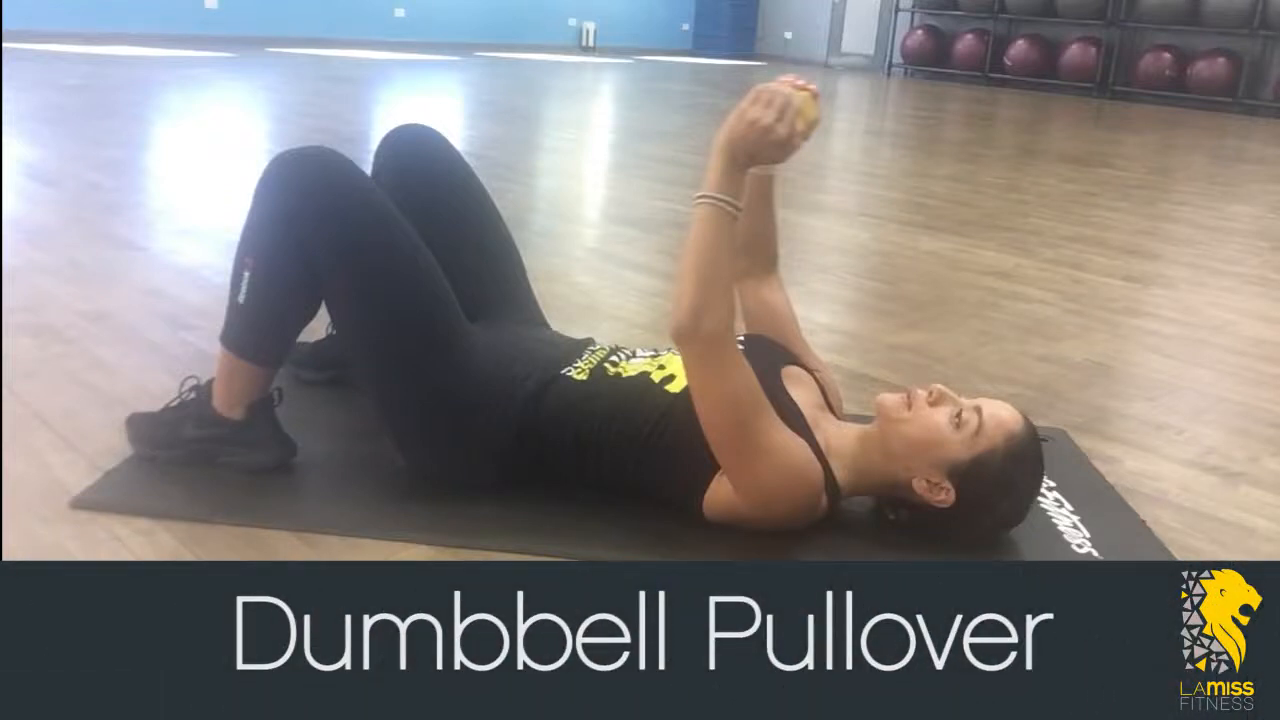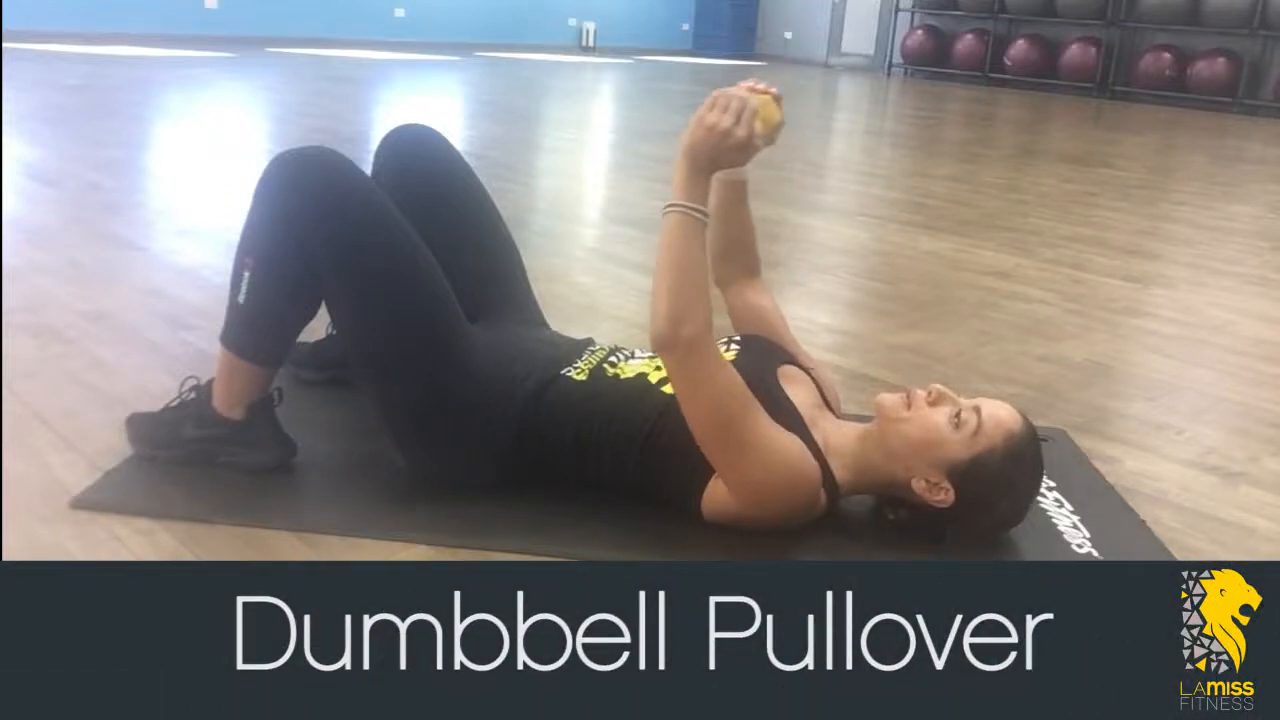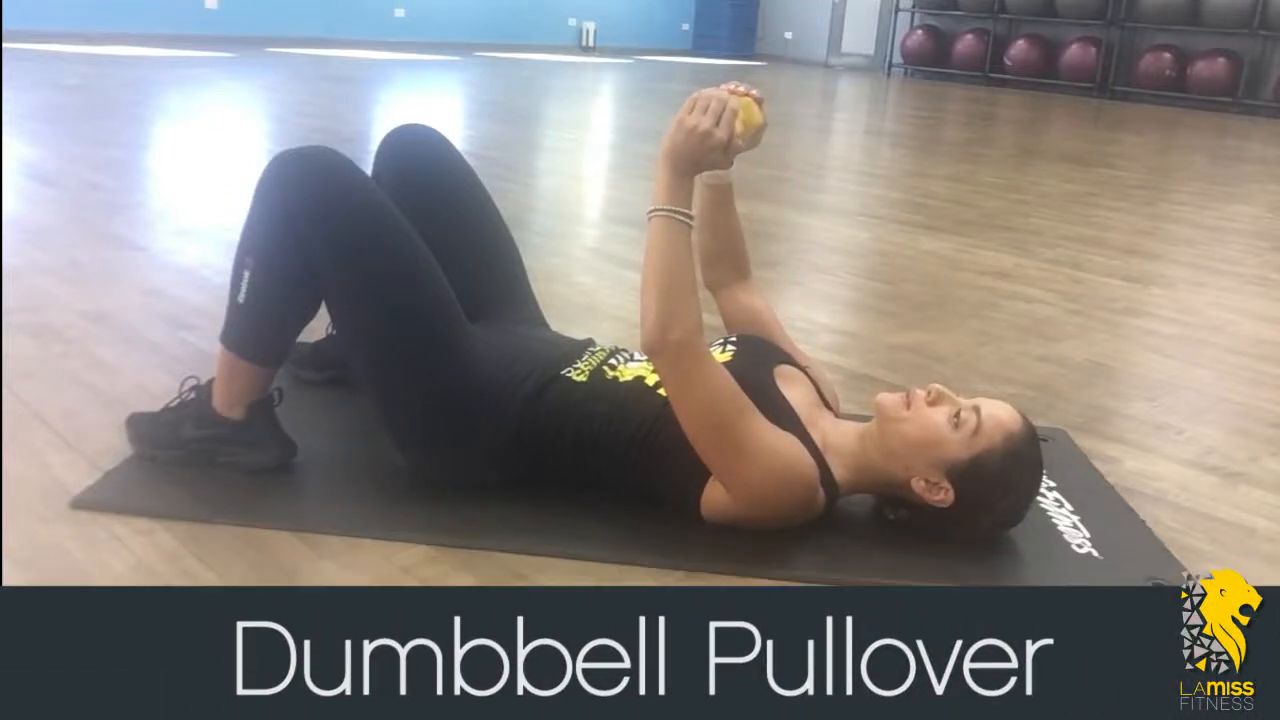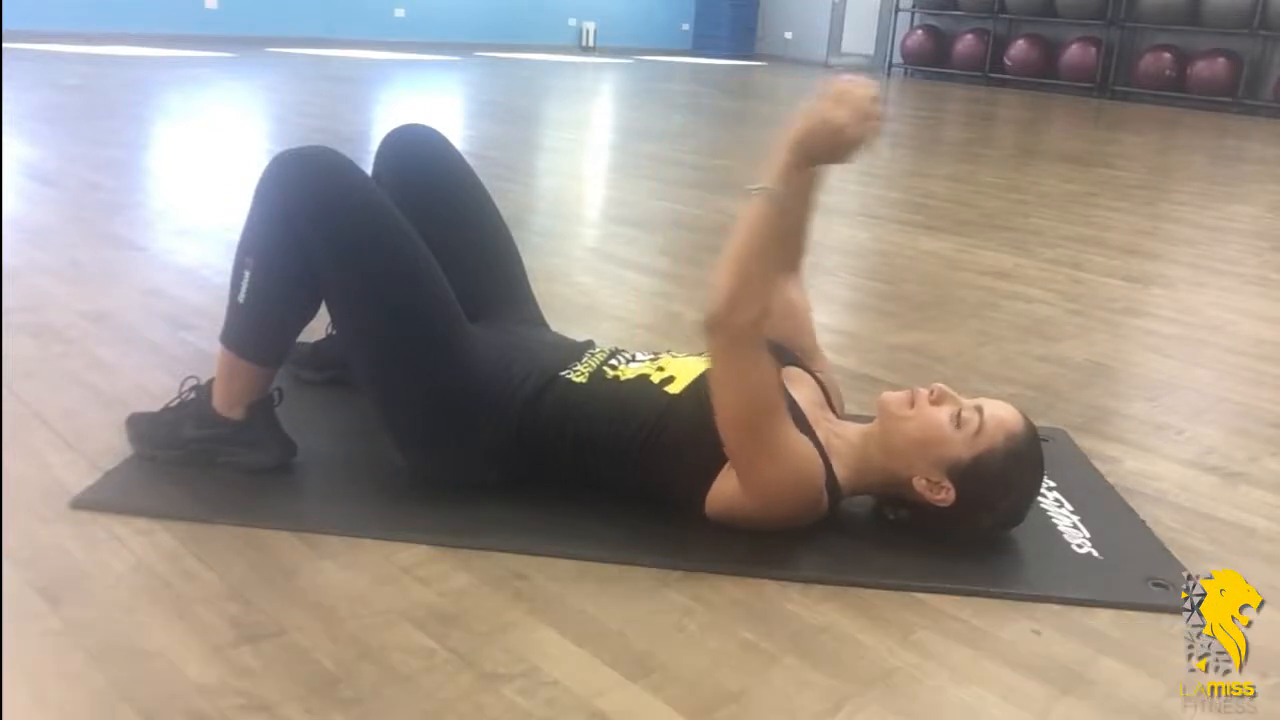
dt=0.4s
person 1, frame 1
left shoulder: (791, 483)
right shoulder: (815, 398)
left elbow: (697, 330)
right elbow: (755, 279)
left wrist: (730, 164)
right wrist: (761, 165)
left hip: (475, 414)
right hip: (529, 355)
left knee: (307, 179)
right knee: (411, 148)
left ankle: (227, 416)
right ankle: (352, 340)
person 1, frame 2
left shoulder: (787, 483)
right shoulder: (813, 396)
left elbow: (678, 336)
right elbow: (739, 279)
left wrist: (695, 170)
right wrist: (737, 168)
left hip: (473, 414)
right hip: (528, 355)
left knee: (307, 179)
right knee: (410, 148)
left ankle: (227, 416)
right ankle: (353, 344)
person 1, frame 3
left shoulder: (786, 482)
right shoulder: (812, 395)
left elbow: (668, 342)
right elbow: (729, 283)
left wrist: (677, 172)
right wrist: (717, 170)
left hip: (473, 413)
right hip: (528, 355)
left knee: (307, 179)
right knee: (410, 147)
left ankle: (228, 415)
right ankle: (351, 343)
person 1, frame 4
left shoulder: (792, 484)
right shoulder: (820, 399)
left elbow: (726, 324)
right elbow: (772, 283)
left wrist: (791, 161)
right wrist: (808, 166)
left hip: (473, 416)
right hip: (529, 356)
left knee: (308, 179)
right knee: (412, 148)
left ankle: (228, 417)
right ankle: (348, 340)
